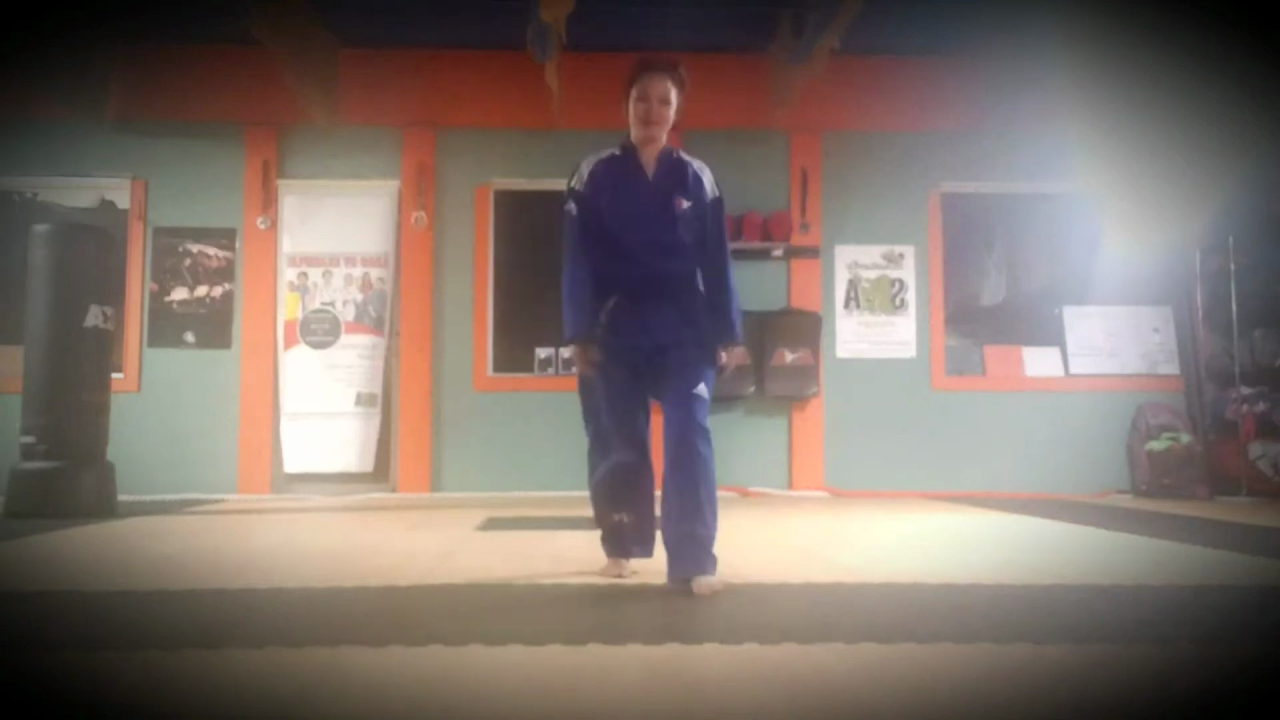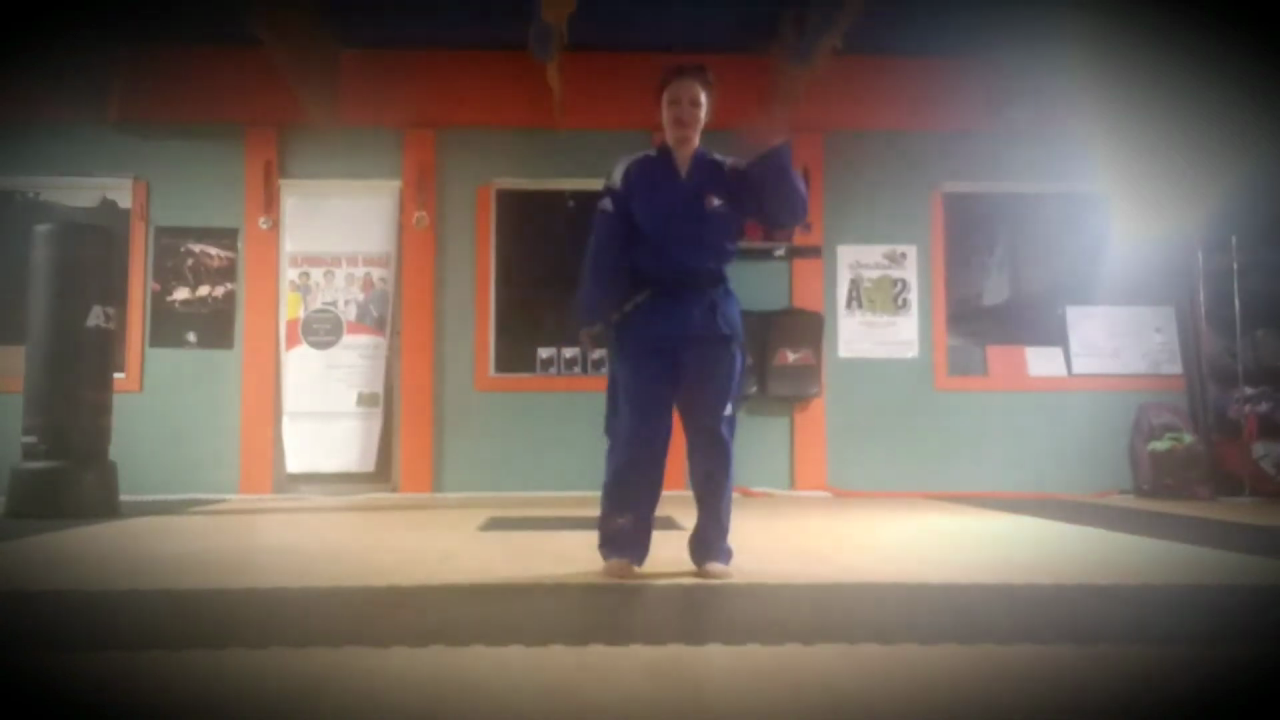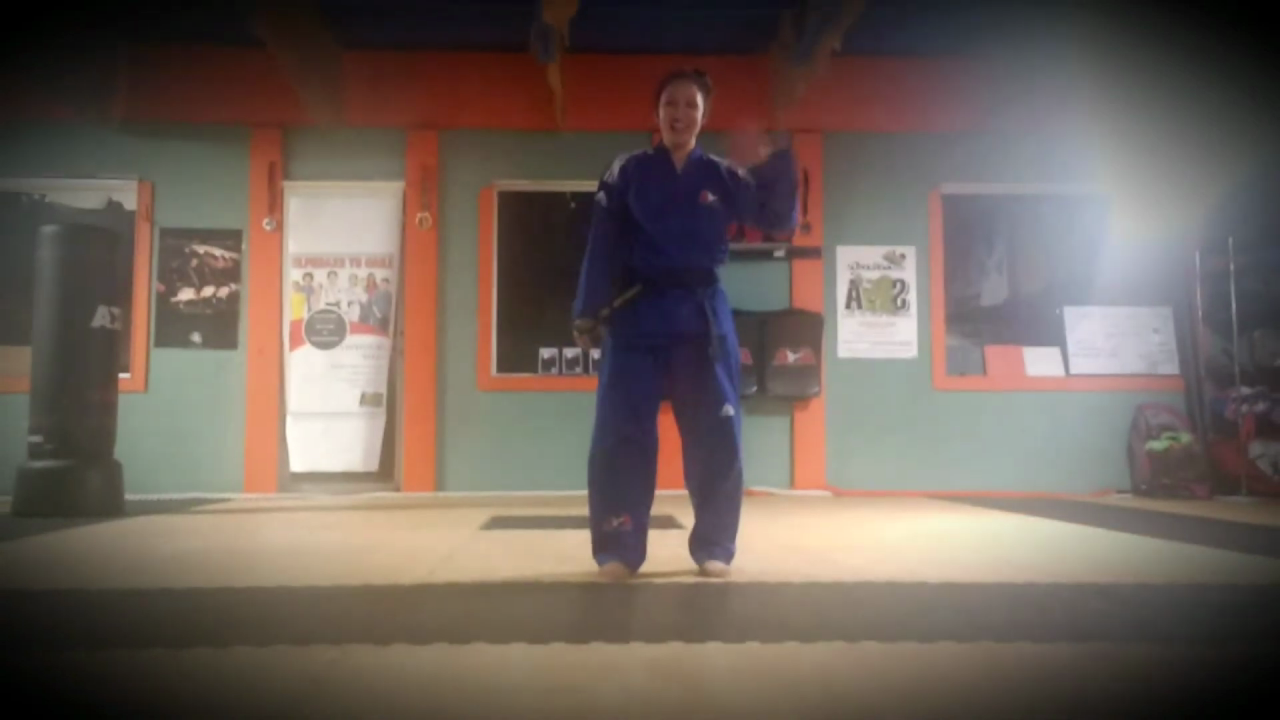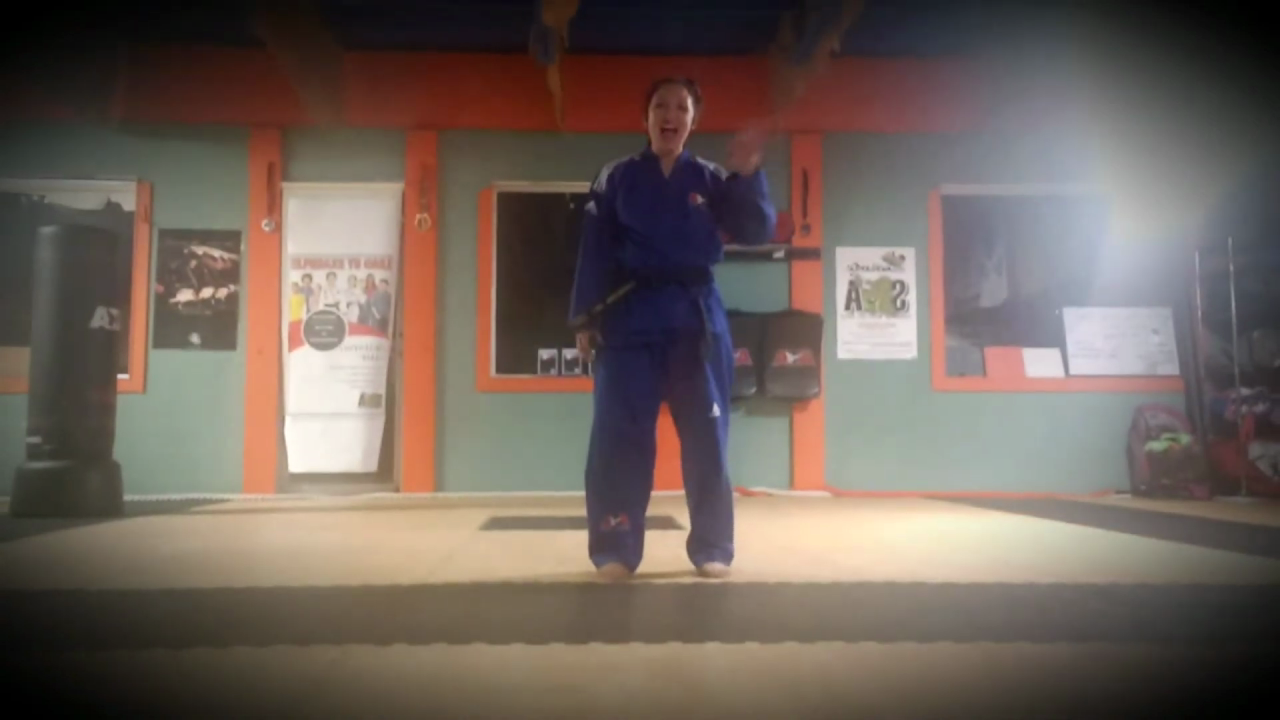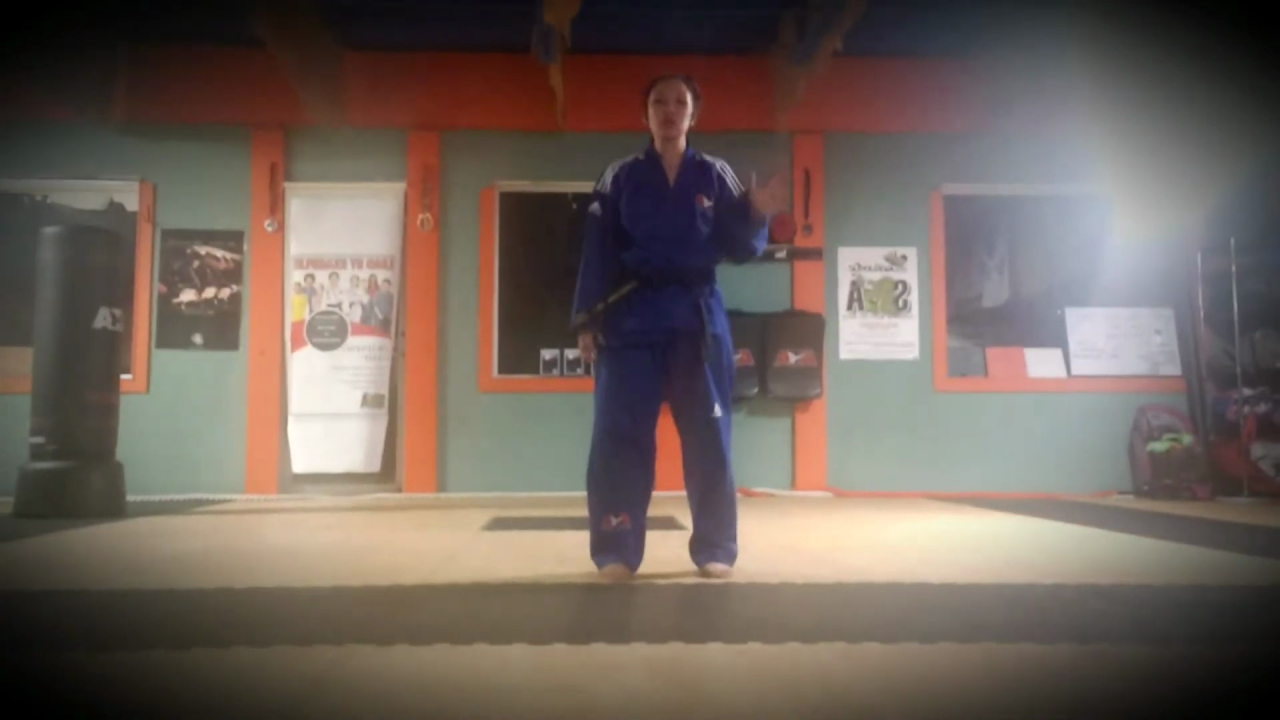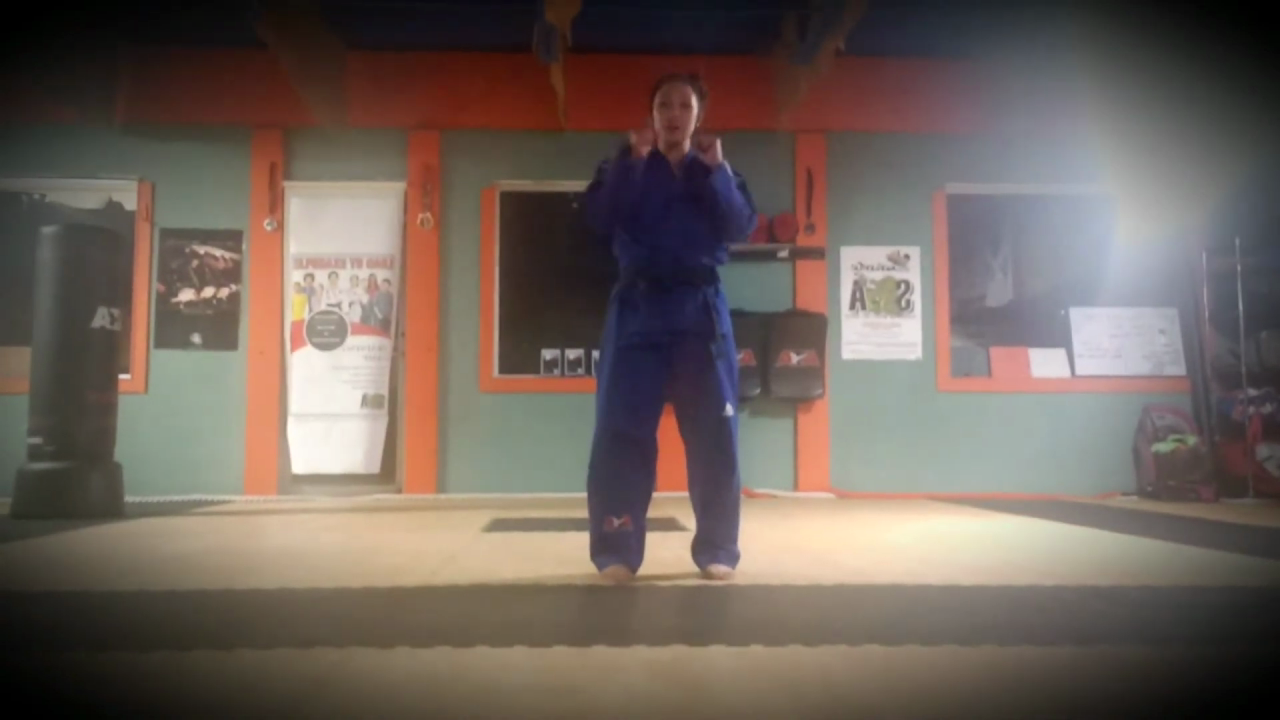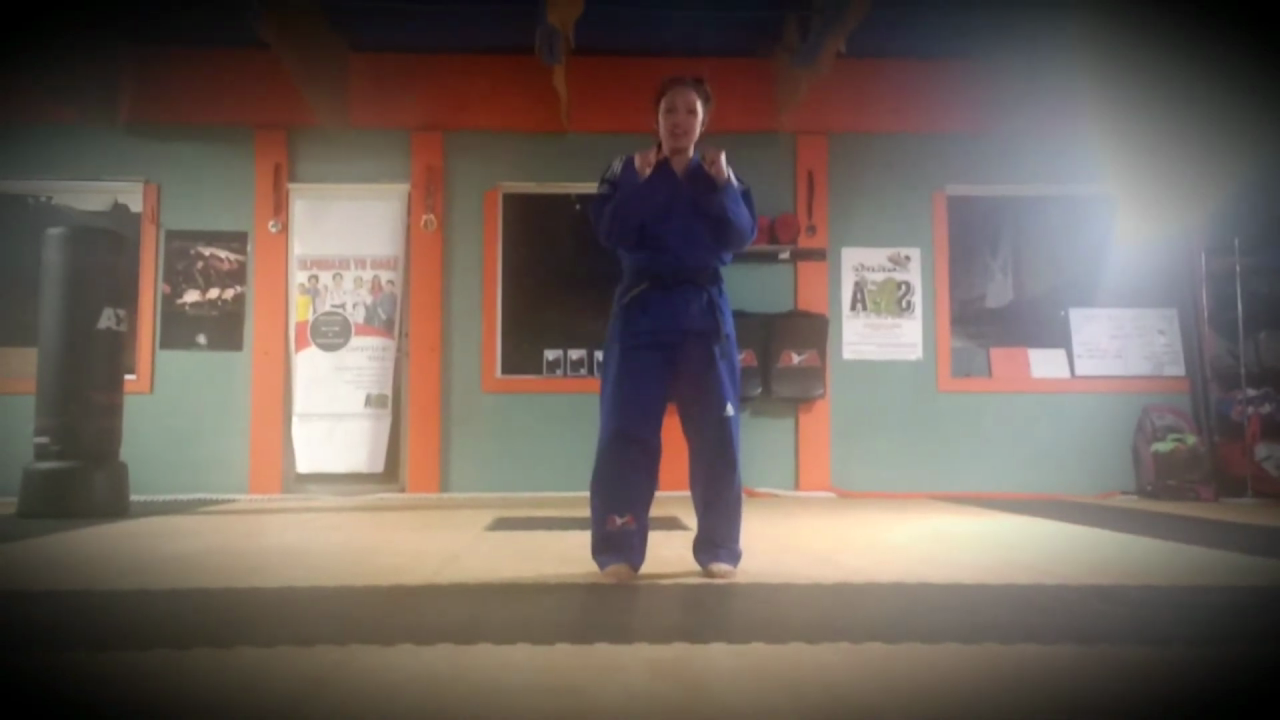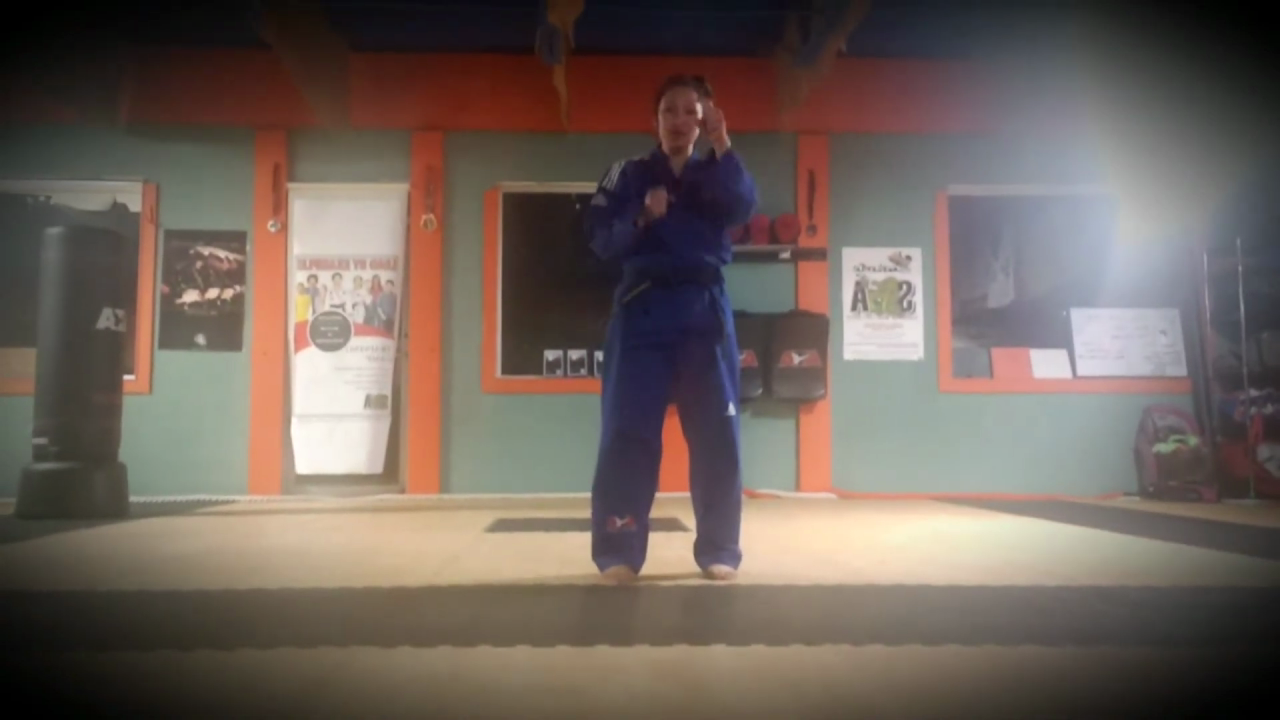
dt=0.5s
person 1, frame 1
left shoulder: (696, 177)
right shoulder: (596, 175)
left elbow: (714, 256)
right elbow: (579, 258)
left wrist: (725, 329)
right wrist: (580, 332)
left hip: (684, 323)
right hip: (617, 324)
left knee: (691, 435)
right knee: (617, 441)
left ankle: (693, 562)
right ankle: (622, 546)
person 1, frame 2
left shoulder: (730, 176)
right shoulder: (631, 175)
left elbow: (788, 215)
right elbow: (606, 248)
left wrist: (776, 157)
right wrist: (592, 316)
left hip: (710, 318)
right hip: (644, 318)
left knee: (711, 438)
right knee: (636, 435)
left ankle: (711, 548)
right ankle: (621, 547)
person 1, frame 3
left shoulder: (723, 177)
right shoulder: (626, 172)
left elbow: (781, 218)
right elbow: (603, 247)
left wrist: (771, 163)
right wrist: (588, 312)
left hip: (703, 314)
right hip: (637, 314)
left knee: (715, 434)
right knee: (623, 434)
left ankle: (713, 547)
right ankle: (618, 549)
person 1, frame 4
left shoulder: (710, 179)
right shoulder: (616, 178)
left elbow: (757, 230)
right elbow: (594, 251)
left wrist: (748, 176)
right wrist: (586, 317)
left hip: (696, 313)
right hip: (631, 314)
left knee: (707, 433)
right knee: (620, 434)
left ankle: (711, 547)
right ankle: (615, 549)
person 1, frame 5
left shoulder: (716, 176)
right shoulder: (619, 177)
left elbow: (740, 248)
right elbow: (599, 252)
left wrist: (756, 219)
right wrist: (590, 318)
left hip: (698, 312)
right hip: (632, 314)
left knee: (708, 432)
right knee: (621, 433)
left ankle: (714, 548)
right ankle: (617, 549)
person 1, frame 6
left shoulder: (715, 170)
right shoulder: (628, 167)
left elbow: (739, 226)
right elbow: (602, 217)
left wrist: (715, 170)
right wrist: (631, 160)
left hip: (702, 308)
right hip: (638, 309)
left knee: (714, 432)
right knee: (623, 431)
left ankle: (716, 549)
right ankle: (617, 551)
person 1, frame 7
left shoulder: (720, 173)
right shoulder: (626, 170)
left elbow: (742, 235)
right elbow: (608, 232)
left wrist: (721, 184)
right wrist: (638, 180)
left hip: (704, 310)
right hip: (643, 308)
left knee: (716, 432)
right knee: (627, 431)
left ankle: (718, 548)
right ankle: (618, 549)
person 1, frame 8
left shoulder: (717, 170)
right shoulder: (626, 175)
left elbow: (741, 208)
right elbow: (601, 241)
left wrist: (723, 148)
right wrist: (640, 217)
left hip: (704, 308)
right hip: (643, 308)
left knee: (716, 431)
right knee: (629, 431)
left ankle: (718, 549)
right ankle: (619, 551)
